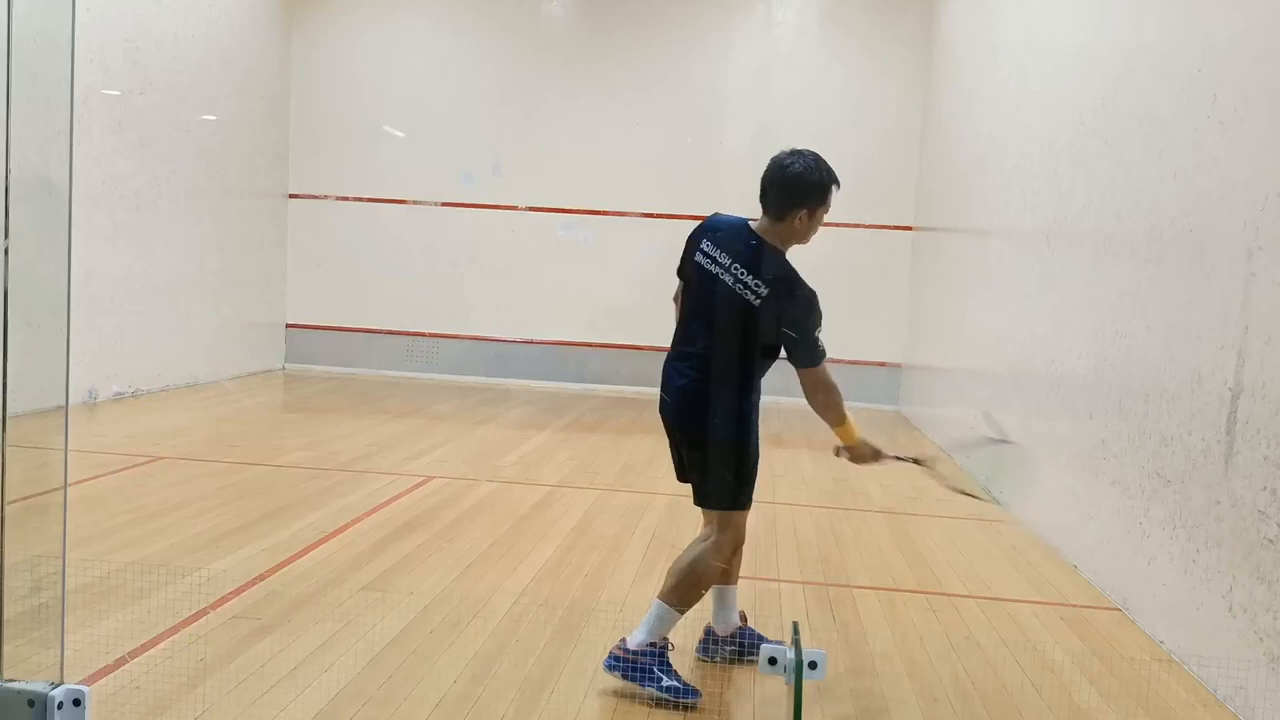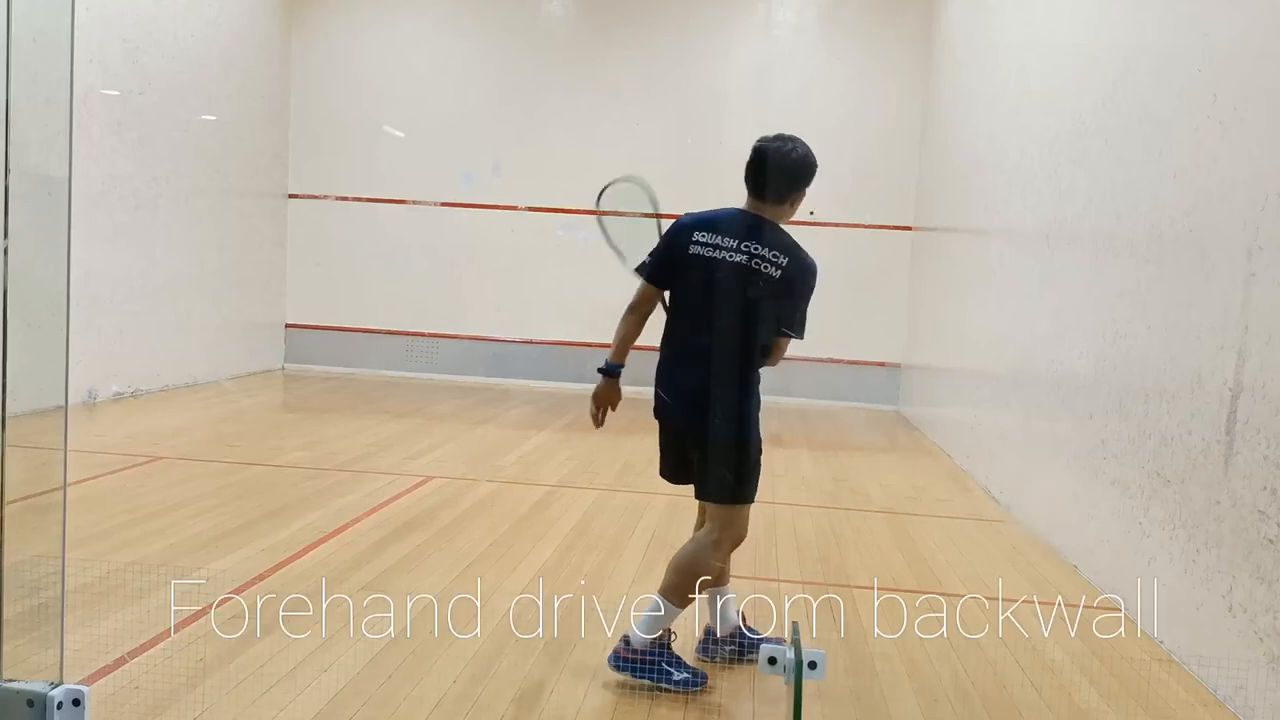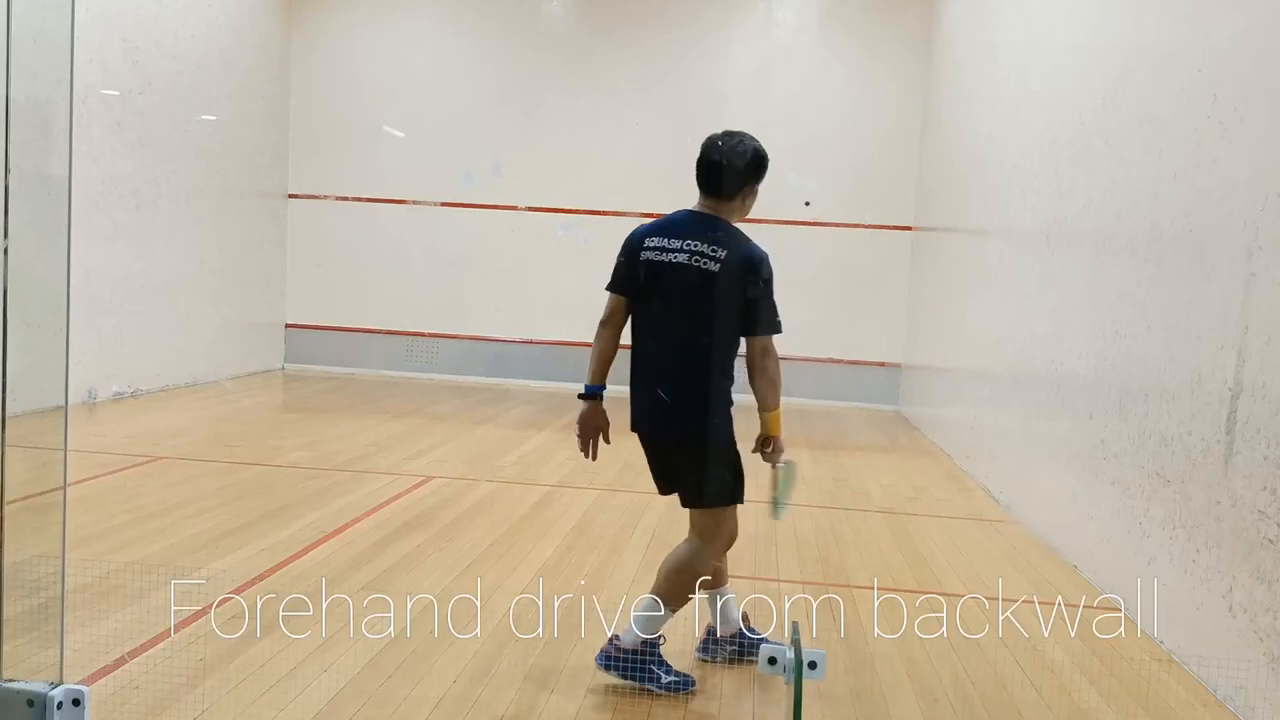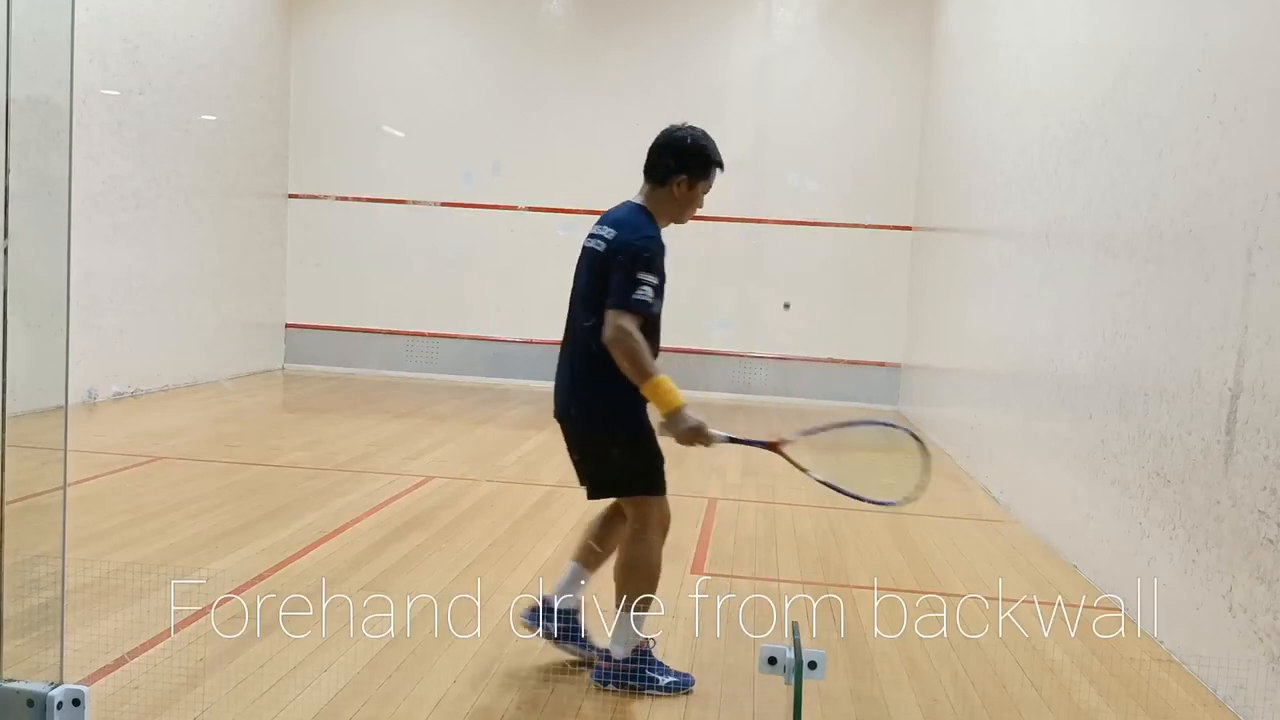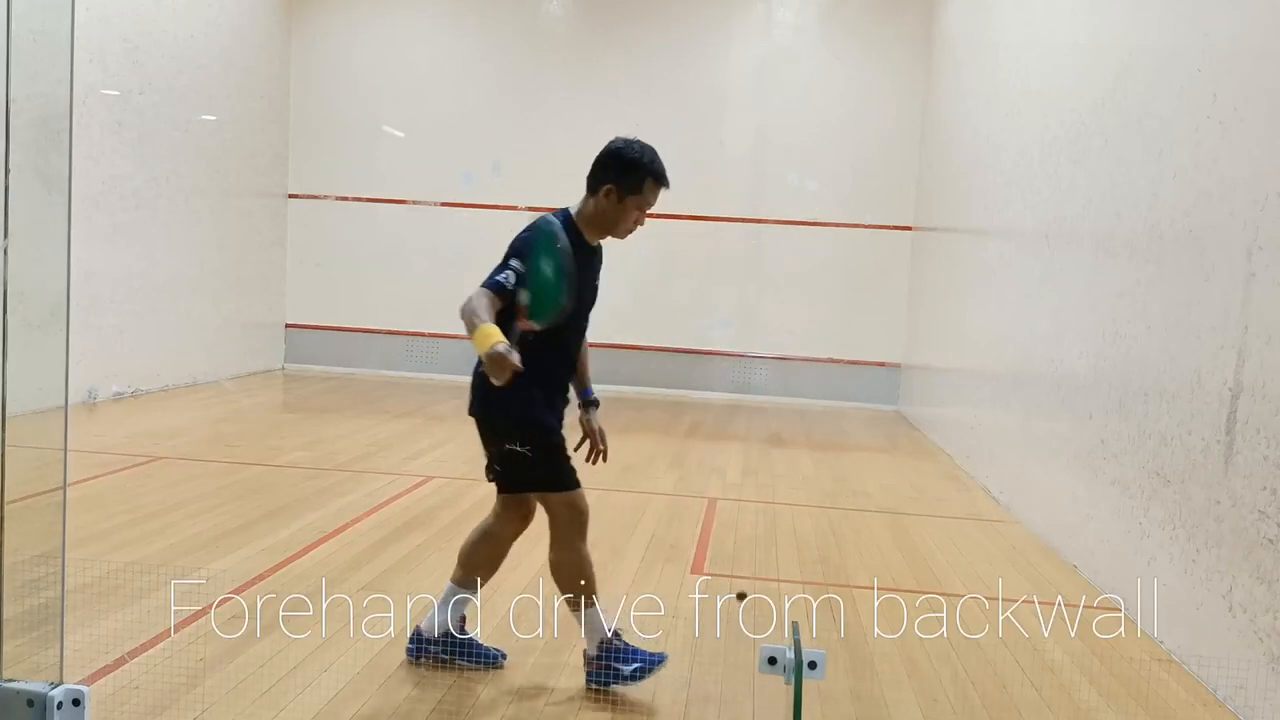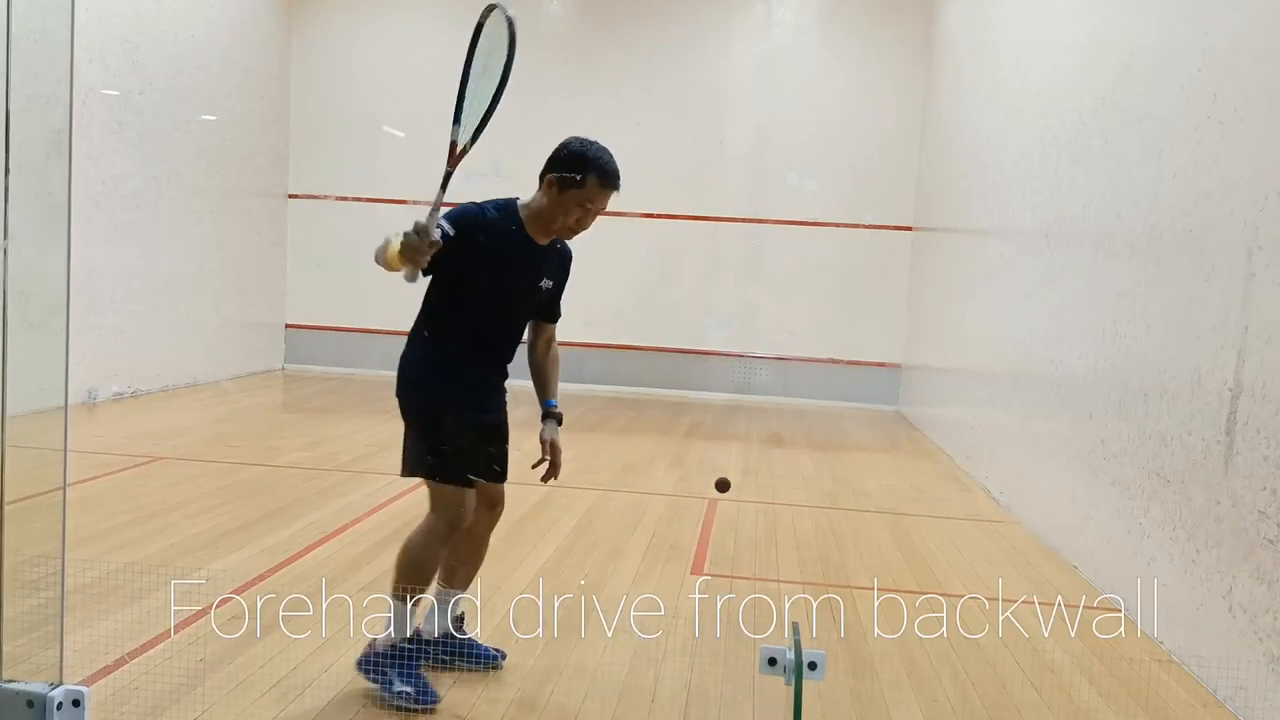
dt=0.5s
person 1, frame 1
left shoulder: (712, 230)
right shoulder: (791, 292)
right elbow: (814, 380)
right wrist: (851, 438)
left hip: (680, 395)
right hip: (721, 413)
left knee: (729, 517)
right knee: (723, 533)
left ankle: (724, 630)
right ankle: (638, 648)
person 1, frame 2
left shoulder: (690, 229)
right shoulder: (798, 266)
left elbow: (639, 305)
right elbow: (773, 352)
left wrist: (611, 372)
left hip: (674, 399)
right hip: (730, 409)
left knee: (713, 515)
right knee: (726, 529)
left ankle: (724, 629)
right ankle: (641, 643)
person 1, frame 3
left shoulder: (645, 238)
right shoulder: (748, 260)
left elbow: (610, 323)
right elbow: (761, 354)
left wrist: (593, 397)
right wrist: (772, 427)
left hip: (648, 410)
right hip: (699, 415)
left knee: (707, 521)
right knee: (715, 531)
left ankle: (727, 630)
right ankle: (631, 646)
person 1, frame 4
left shoulder: (612, 223)
right shoulder: (642, 242)
right elbow: (619, 333)
right wrist: (672, 406)
left hip: (579, 397)
right hip: (608, 405)
left knee: (627, 508)
right knee: (651, 519)
left ankle: (560, 606)
right ankle: (625, 655)
person 1, frame 5
left shoulder: (591, 251)
right elbow: (479, 301)
left wrist: (588, 403)
right wrist: (491, 344)
left hip: (538, 406)
right hip: (510, 403)
left knee: (513, 513)
right knee: (570, 513)
left ankle: (437, 631)
right ankle: (602, 649)
person 1, frame 6
left shoulder: (558, 258)
right shoulder: (477, 223)
left elbow: (542, 339)
right elbow: (387, 252)
left wrist: (551, 415)
right wrist: (405, 251)
left hip: (486, 393)
right hip: (433, 386)
left knee: (488, 506)
right knee: (452, 511)
left ankle: (439, 630)
right ankle: (390, 647)
